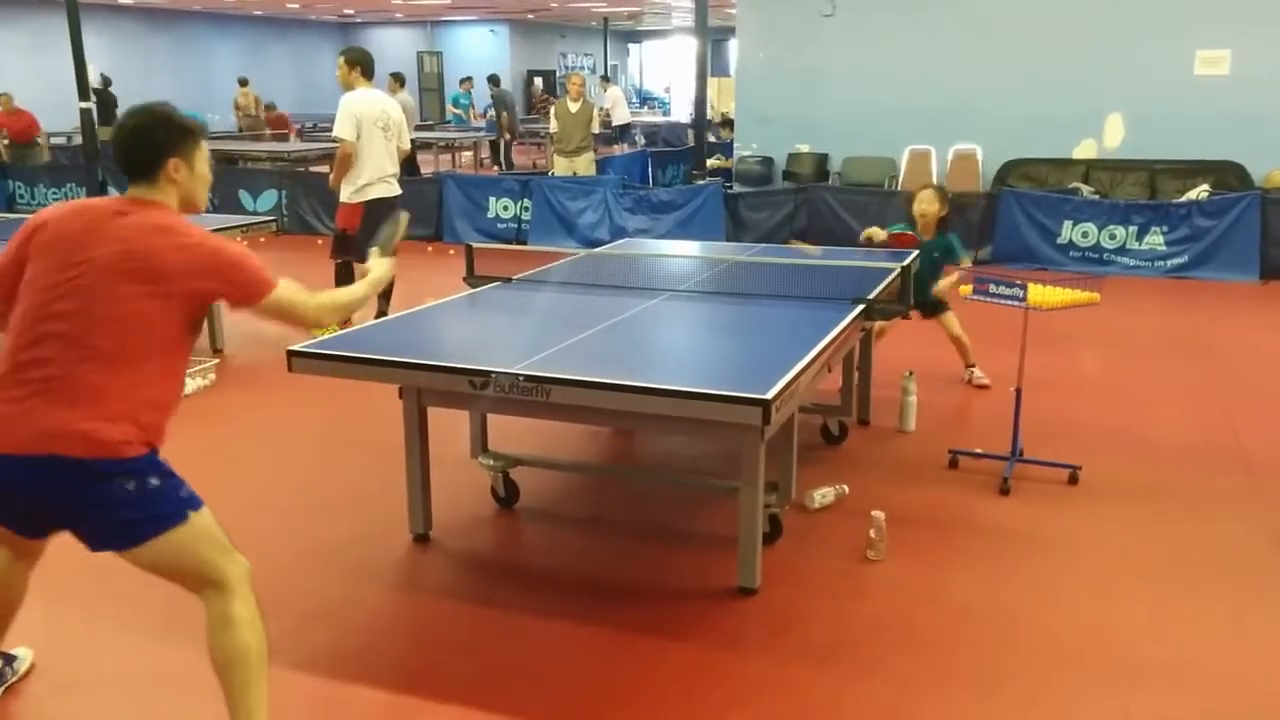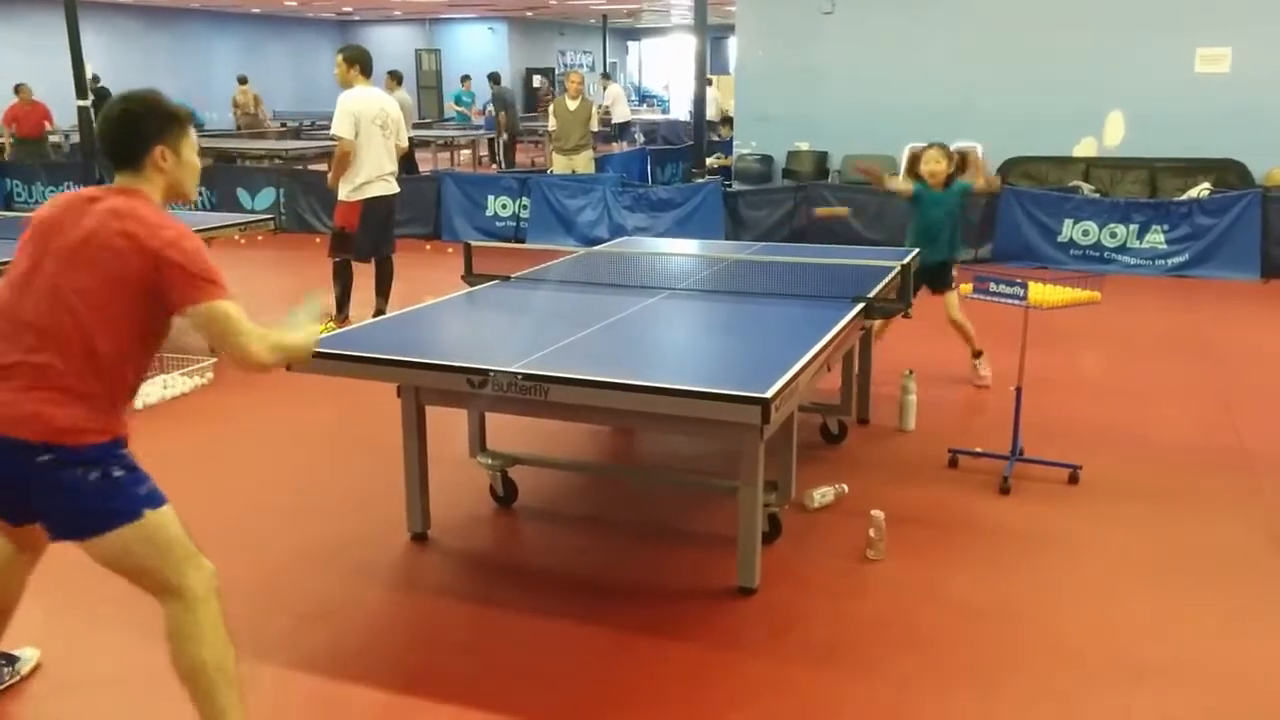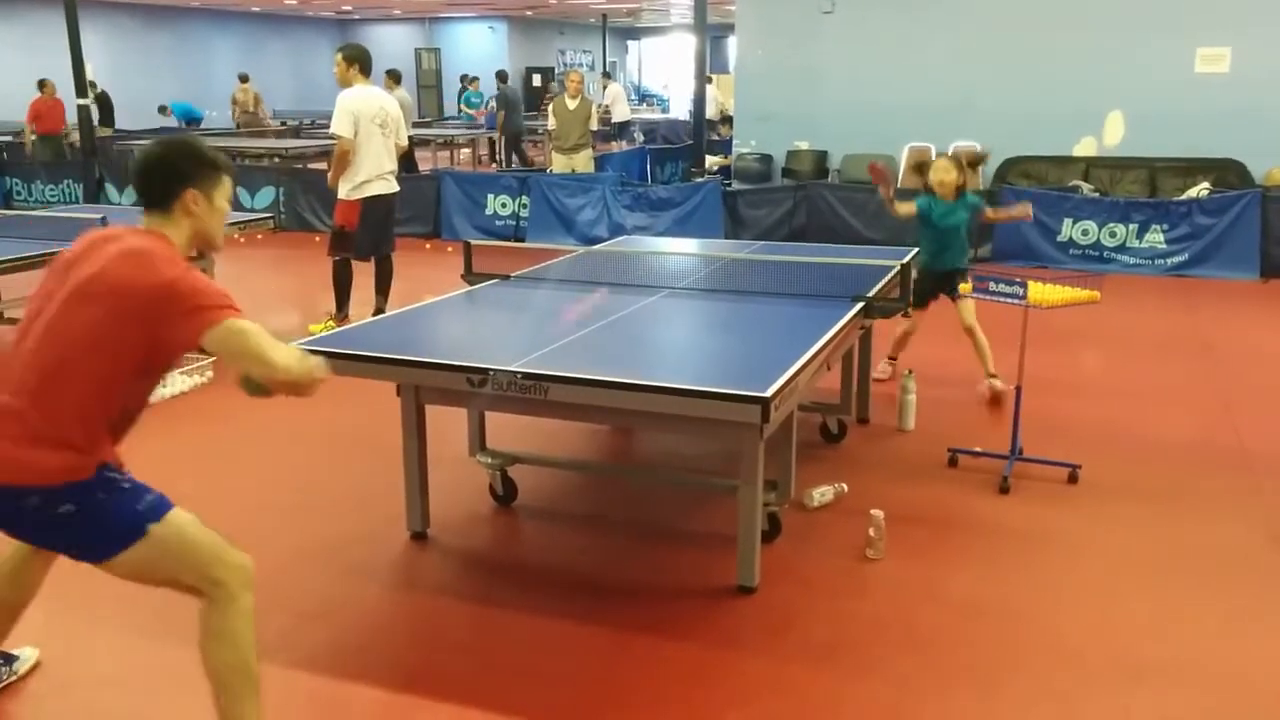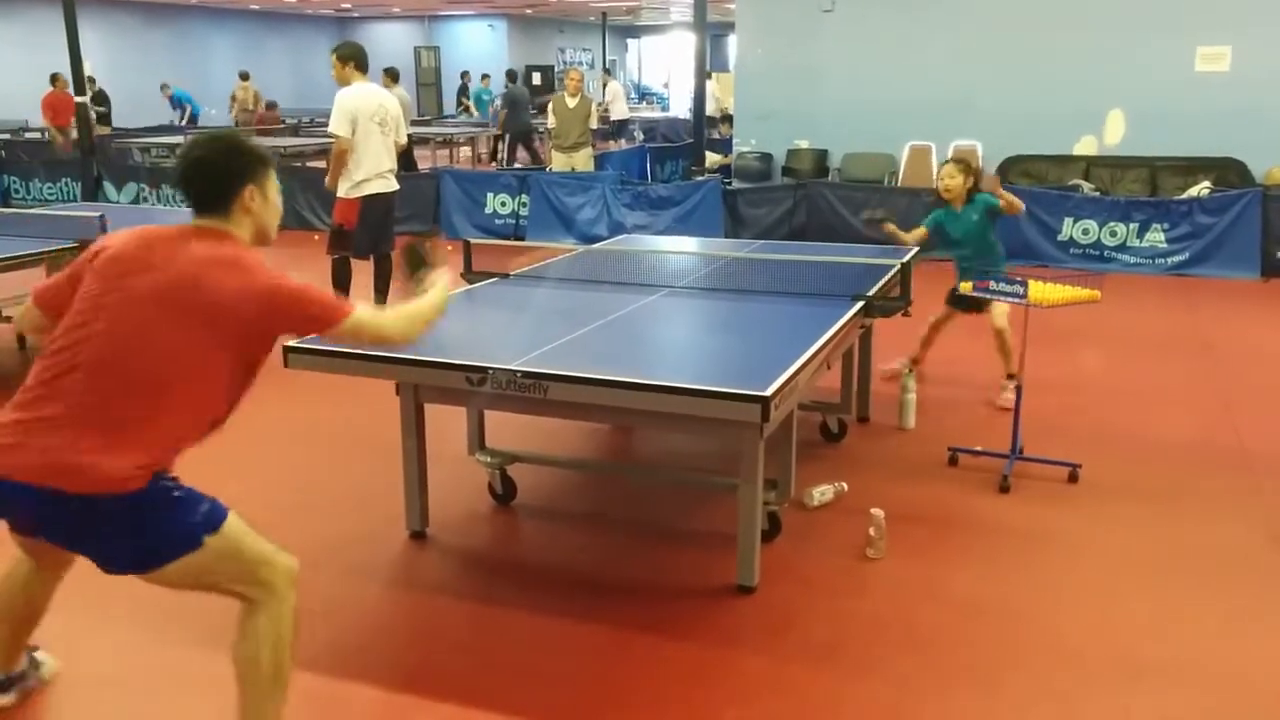
dt=0.2s
person 1, frame 1
left shoulder: (51, 223)
right shoulder: (201, 253)
right elbow: (310, 312)
right wrist: (373, 279)
right hip: (100, 457)
right knee: (228, 581)
person 1, frame 2
left shoulder: (56, 212)
right shoulder: (165, 240)
right elbow: (252, 352)
right wrist: (304, 337)
right hip: (63, 443)
right knee: (190, 586)
person 1, frame 3
left shoulder: (92, 246)
right shoulder: (174, 281)
right elbow: (281, 368)
right wrist: (308, 366)
right hip: (53, 475)
right knee: (230, 580)
person 1, frame 4
left shoulder: (119, 246)
right shoulder: (264, 288)
right elbow: (394, 330)
right wrist: (438, 291)
right hip: (105, 485)
right knee: (274, 583)
person 2, frame 1
left shoulder: (351, 101)
right shoulder: (390, 103)
left elbow: (347, 150)
right elbow: (404, 149)
left wrist: (336, 178)
left hip: (359, 194)
right hip: (389, 190)
left knee: (343, 258)
left ankle: (343, 321)
right ankle: (382, 315)
person 2, frame 2
left shoulder: (350, 99)
right shoulder: (390, 101)
left elbow: (345, 149)
right elbow: (402, 147)
left wrist: (334, 176)
left hip: (358, 192)
right hip: (387, 189)
left knee: (342, 257)
right knee: (383, 255)
left ankle: (341, 319)
right ankle: (380, 314)
person 2, frame 3
left shoulder: (348, 98)
right shoulder: (389, 100)
left elbow: (345, 147)
right elbow: (401, 145)
left wrist: (334, 175)
left hip: (357, 190)
right hip: (386, 188)
left knee: (341, 255)
right knee: (382, 254)
left ankle: (341, 318)
right ankle: (380, 312)
person 2, frame 4
left shoulder: (347, 97)
right shoulder: (389, 99)
left elbow: (342, 146)
right elbow: (400, 143)
left wrist: (332, 177)
left hip: (357, 189)
right hip: (386, 186)
left knee: (340, 252)
right knee: (382, 251)
right ankle: (380, 309)
person 3, frame 1
left shoulder: (946, 240)
right shoulder: (904, 232)
left elbow: (965, 266)
right elbow: (874, 235)
left wrist: (948, 281)
right wrist: (874, 233)
left hip: (933, 293)
left knee: (956, 333)
right knee: (880, 326)
left ankle: (971, 368)
person 3, frame 2
left shoulder: (958, 188)
right shoulder: (918, 190)
left elbow: (991, 186)
right elbow: (896, 185)
left wrist: (979, 170)
right wrist: (879, 177)
left hip: (942, 264)
left knee: (956, 317)
left ankle: (978, 358)
person 3, frame 3
left shoulder: (969, 202)
right shoulder: (926, 204)
left elbow: (991, 216)
right elbow: (902, 210)
left wrist: (1017, 213)
right wrist: (889, 198)
left hip: (956, 272)
right hip: (928, 272)
left knee: (970, 324)
right knee: (910, 325)
left ankle: (993, 379)
right ankle: (890, 361)
person 3, frame 4
left shoulder: (983, 203)
right shoulder: (940, 216)
left elbow: (1018, 209)
right elbow: (911, 239)
left wrist: (1000, 193)
right wrist: (894, 232)
left hip: (995, 277)
right hip: (966, 281)
left knee: (999, 325)
right knee: (935, 323)
left ankle: (1010, 382)
right ankle: (914, 362)
